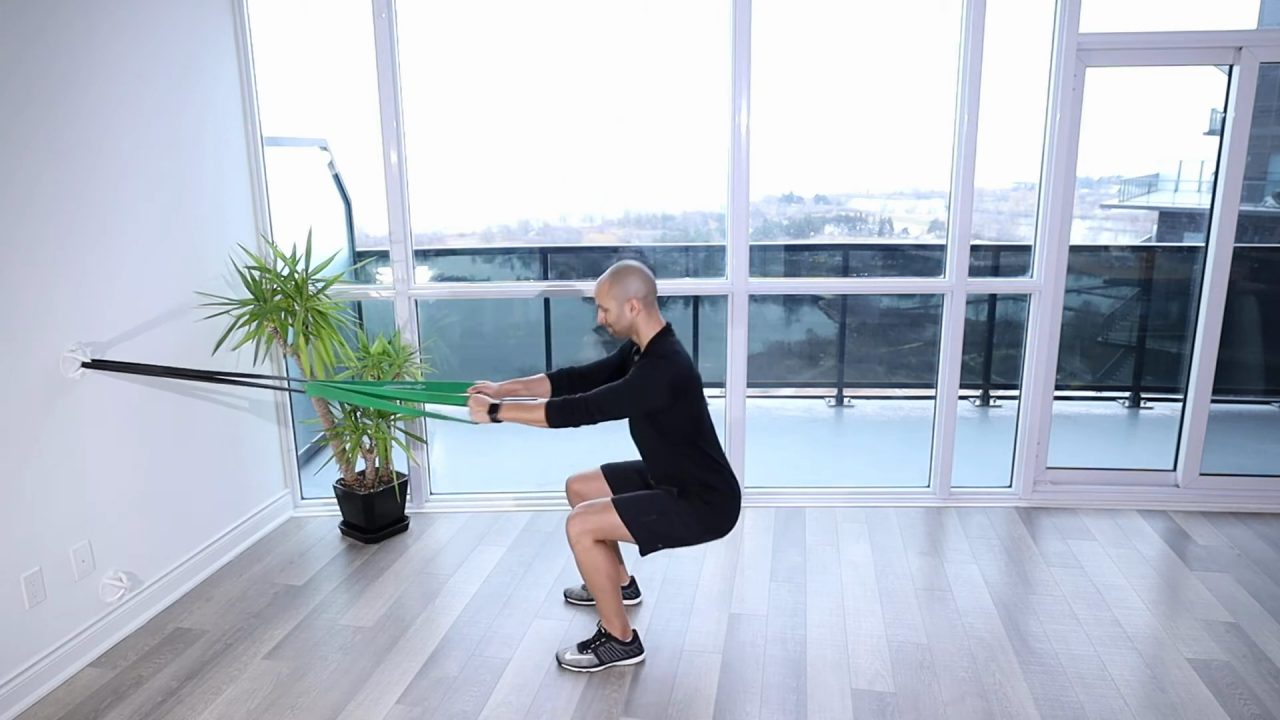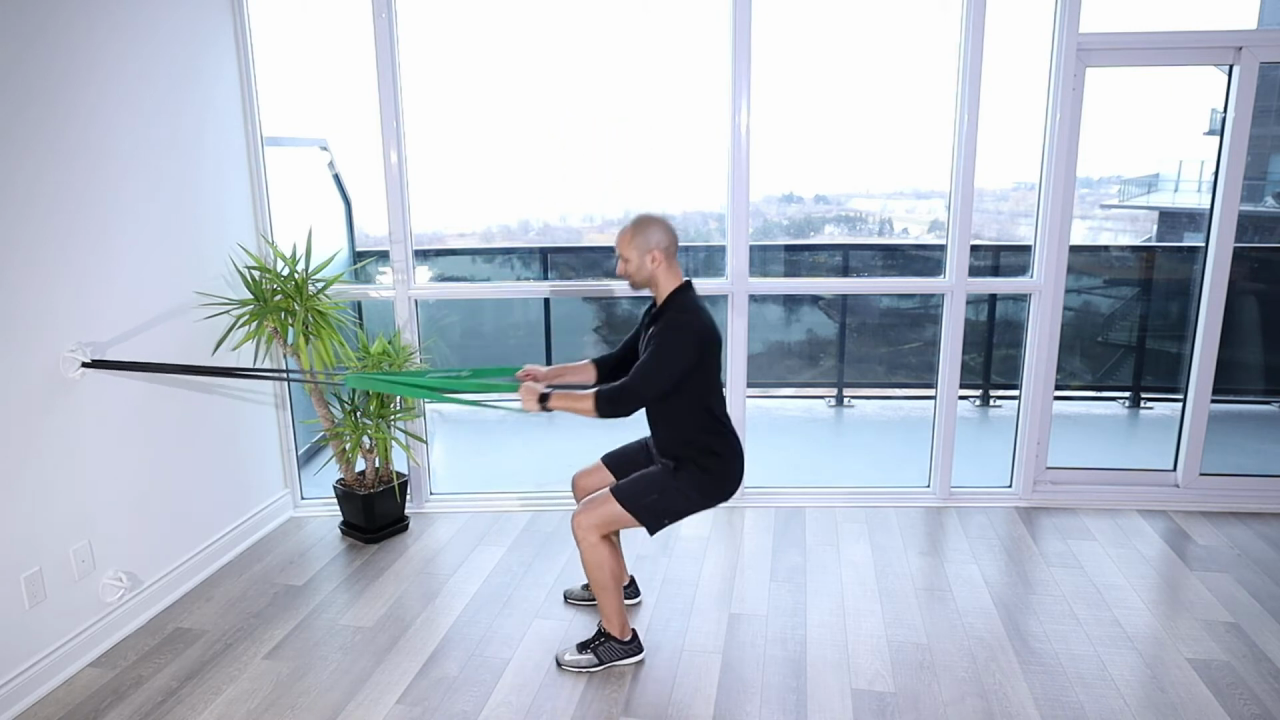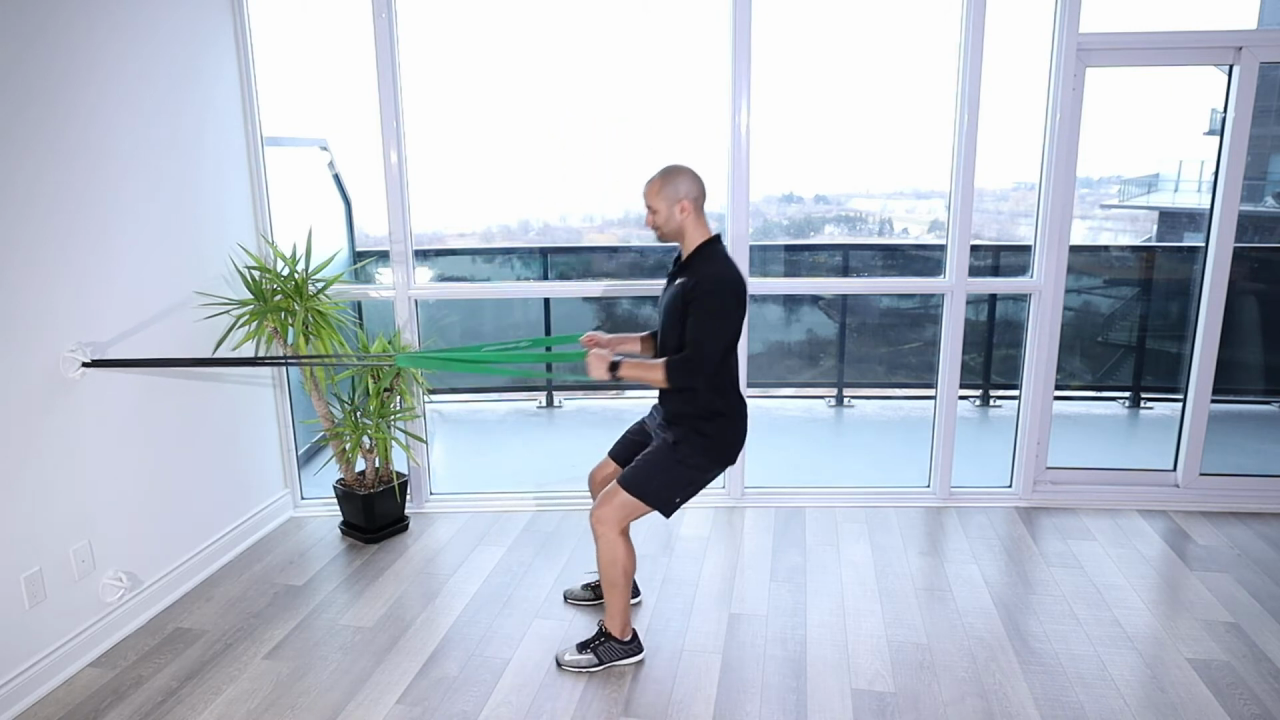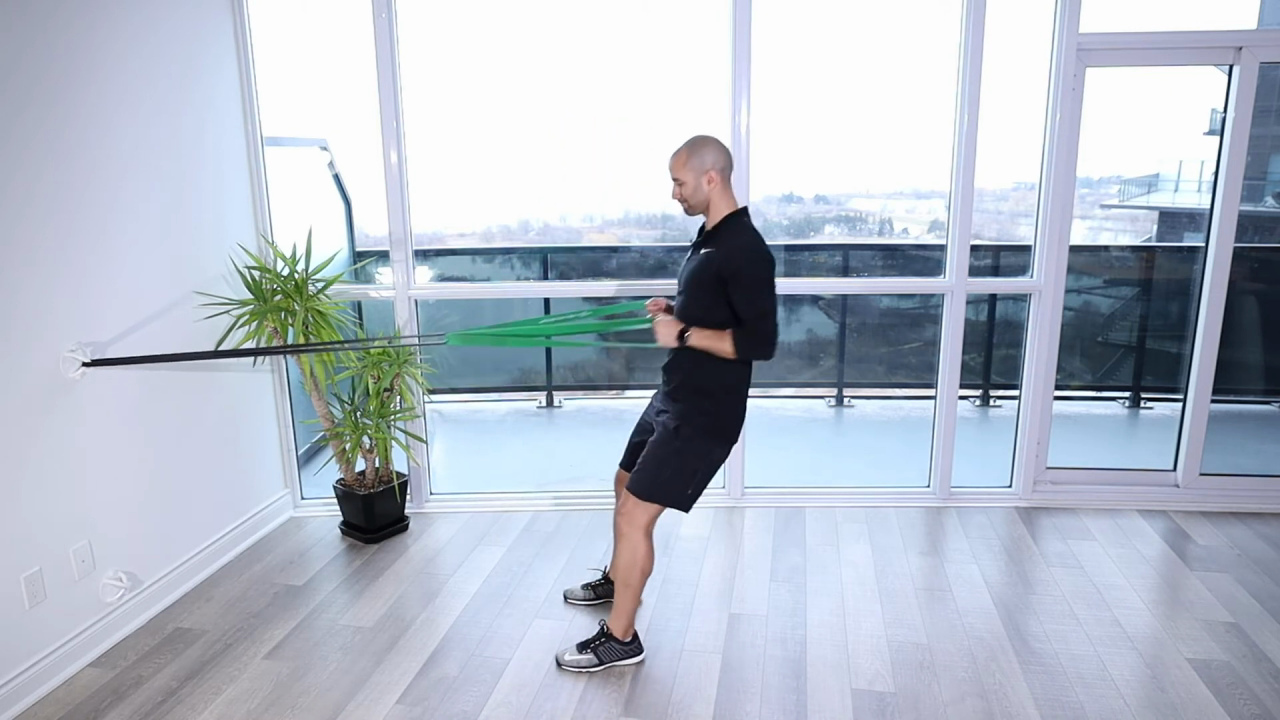
dt=0.2s
person 1, frame 1
left shoulder: (663, 371)
right shoulder: (644, 351)
left elbow: (582, 411)
right elbow: (578, 380)
left wrist: (496, 412)
right wrist: (502, 388)
left hip: (704, 505)
right hip: (675, 481)
left knee: (582, 526)
right knee: (579, 488)
left ankle: (619, 639)
right ankle: (620, 583)
person 1, frame 2
left shoulder: (686, 326)
right shoulder: (662, 311)
left elbow: (625, 398)
right elbow: (617, 365)
left wrist: (547, 399)
right wrist: (551, 373)
left hip: (704, 468)
right hip: (672, 449)
left knee: (587, 520)
right knee: (585, 484)
left ankle: (618, 638)
right ankle: (617, 582)
person 1, frame 3
left shoulder: (717, 279)
right shoulder: (688, 265)
left elbow: (692, 369)
left wrist: (615, 367)
right wrist: (614, 342)
left hip: (705, 433)
right hip: (671, 417)
left knee: (606, 514)
right knee: (600, 482)
left ankle: (618, 637)
right ankle: (619, 582)
person 1, frame 4
left shoulder: (746, 250)
right shoulder: (711, 238)
left elbow: (759, 342)
left wrist: (684, 335)
right wrist: (672, 314)
left hip: (705, 416)
right hip: (673, 399)
left knee: (634, 515)
right knee: (625, 489)
left ankle: (619, 638)
right ankle: (617, 579)
